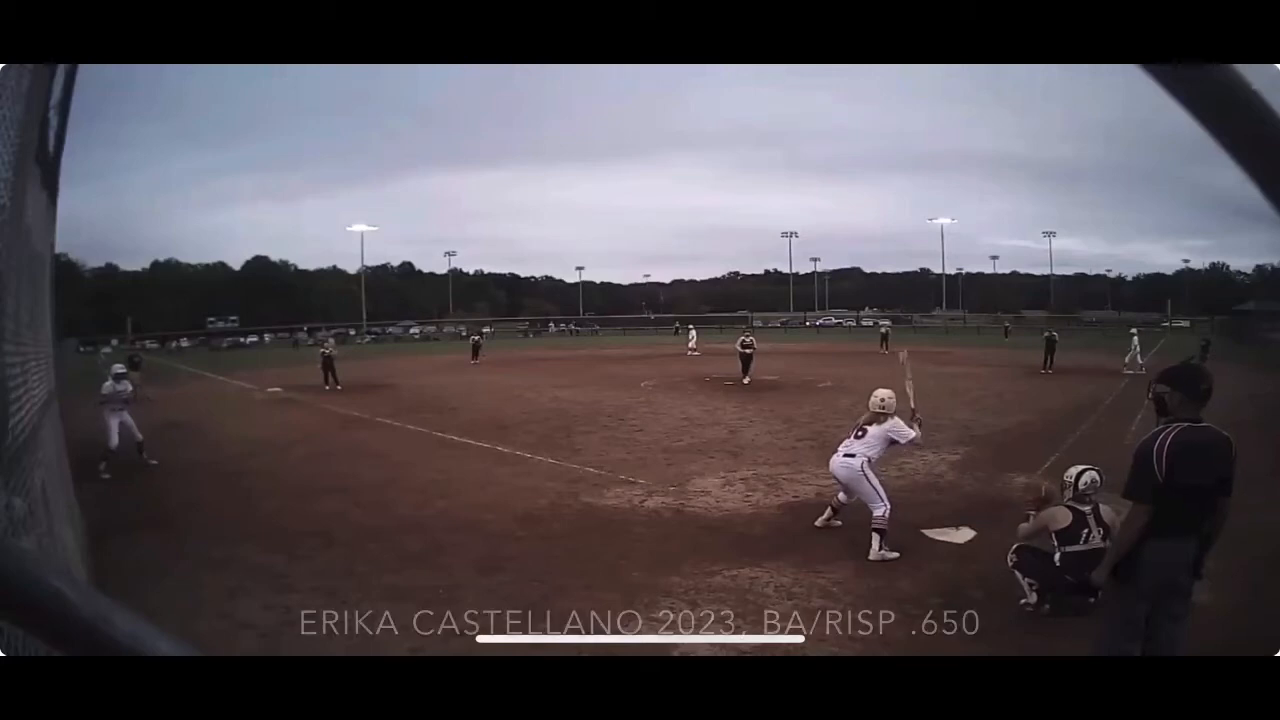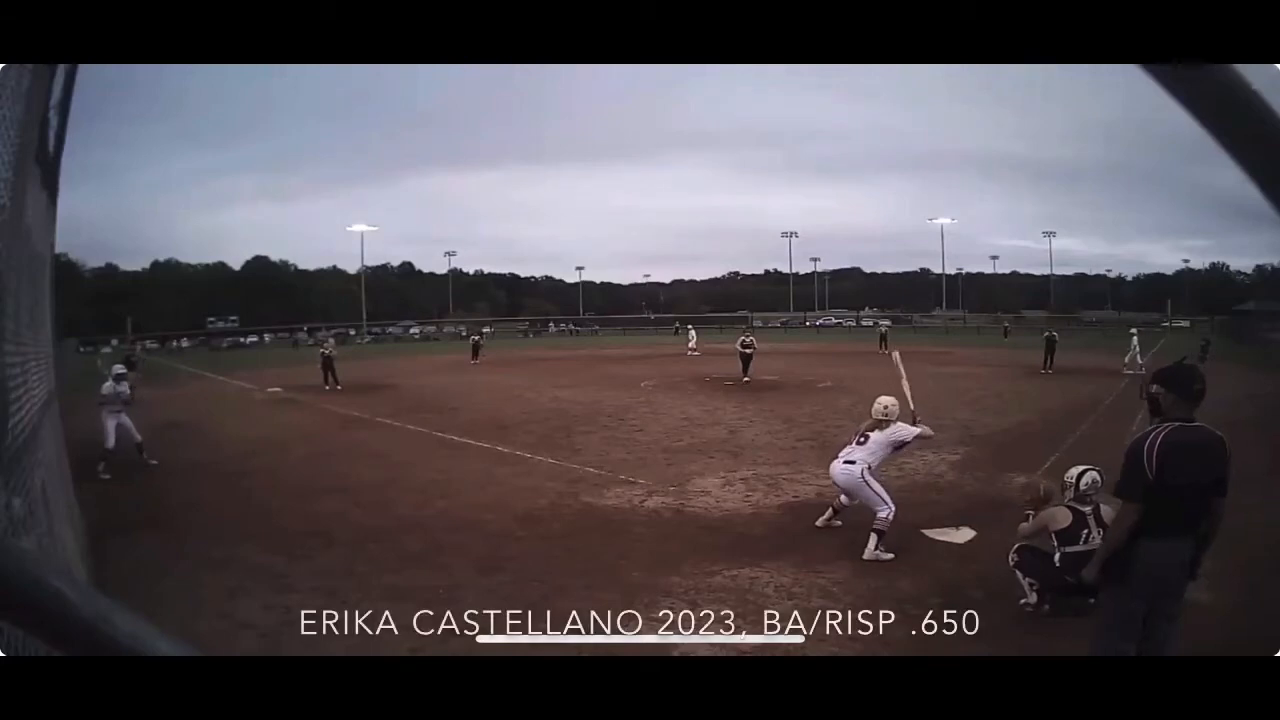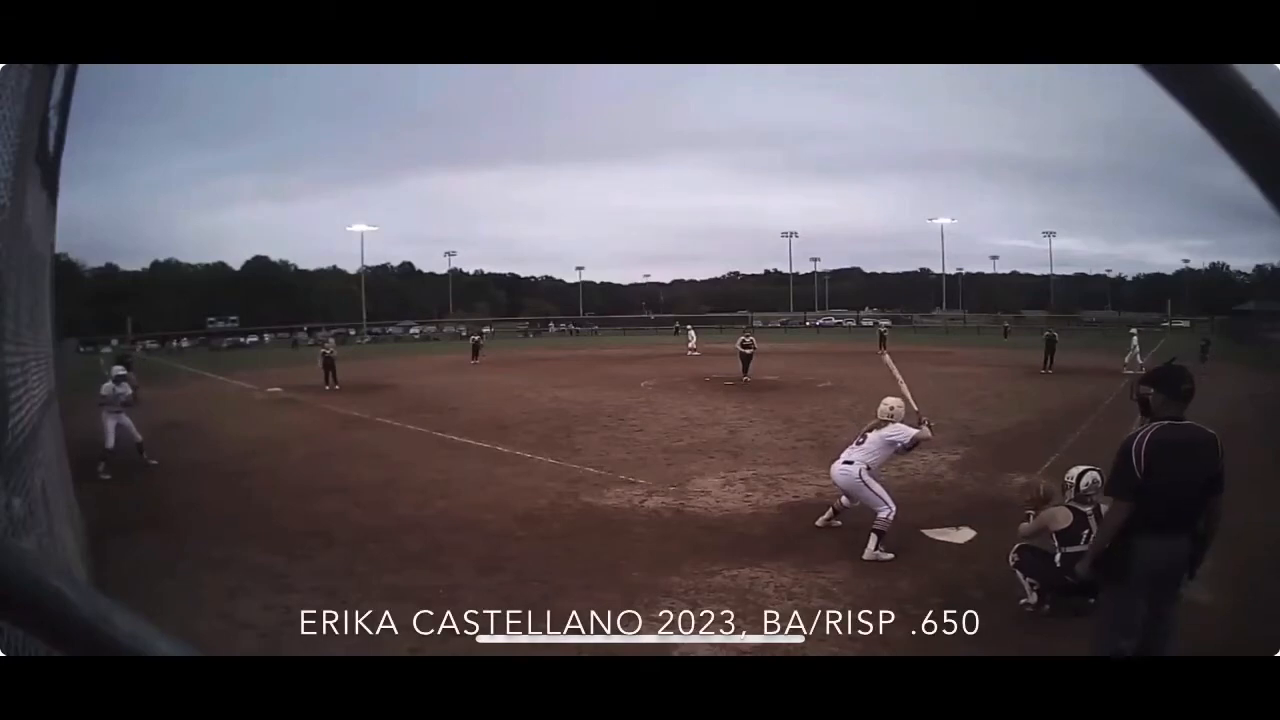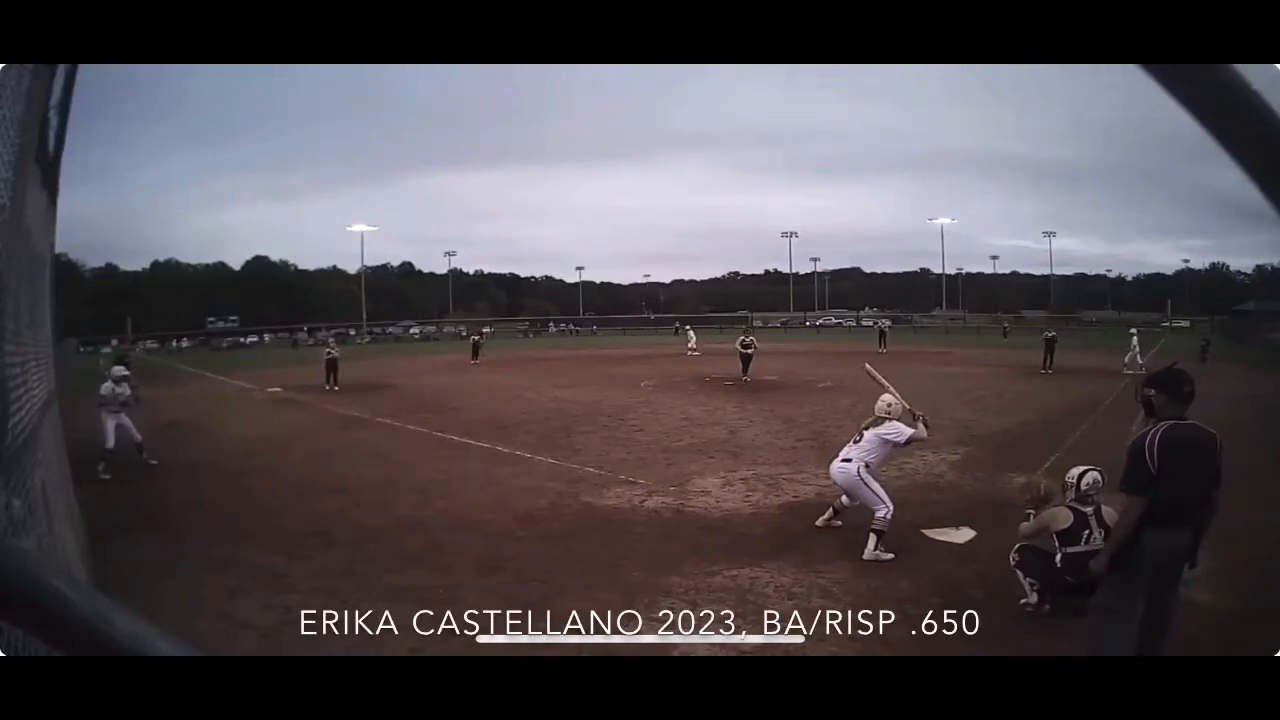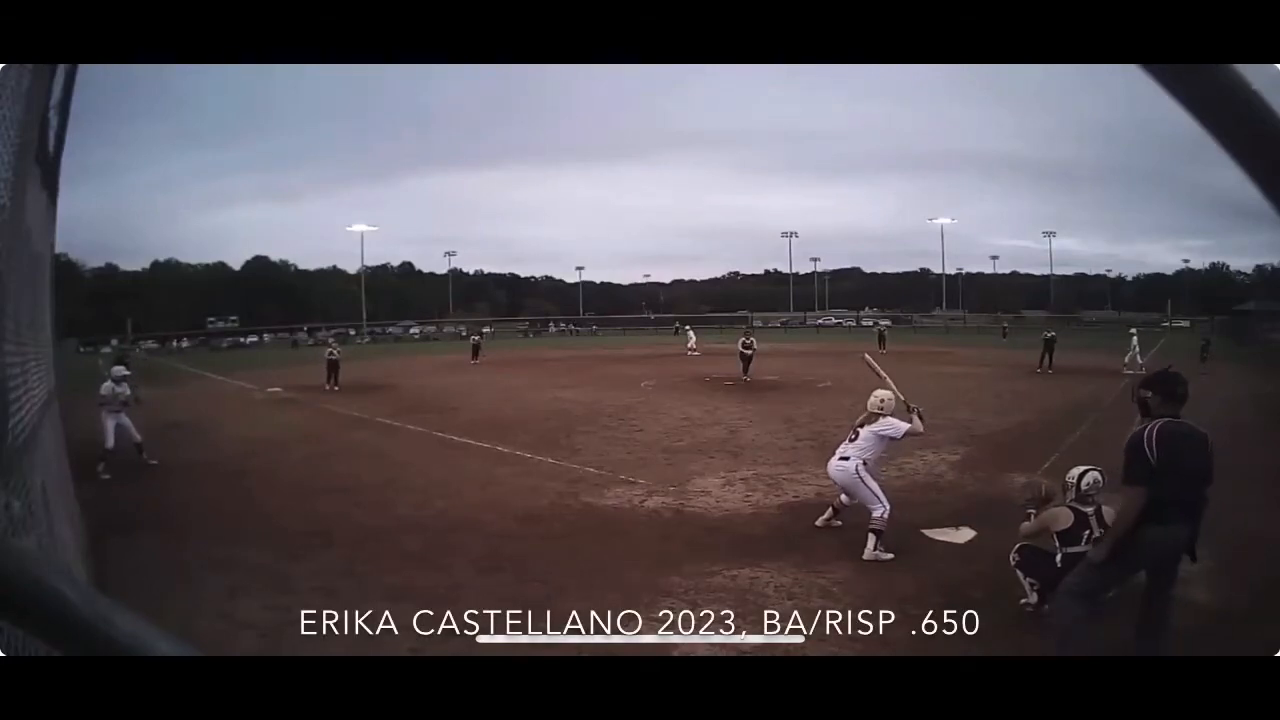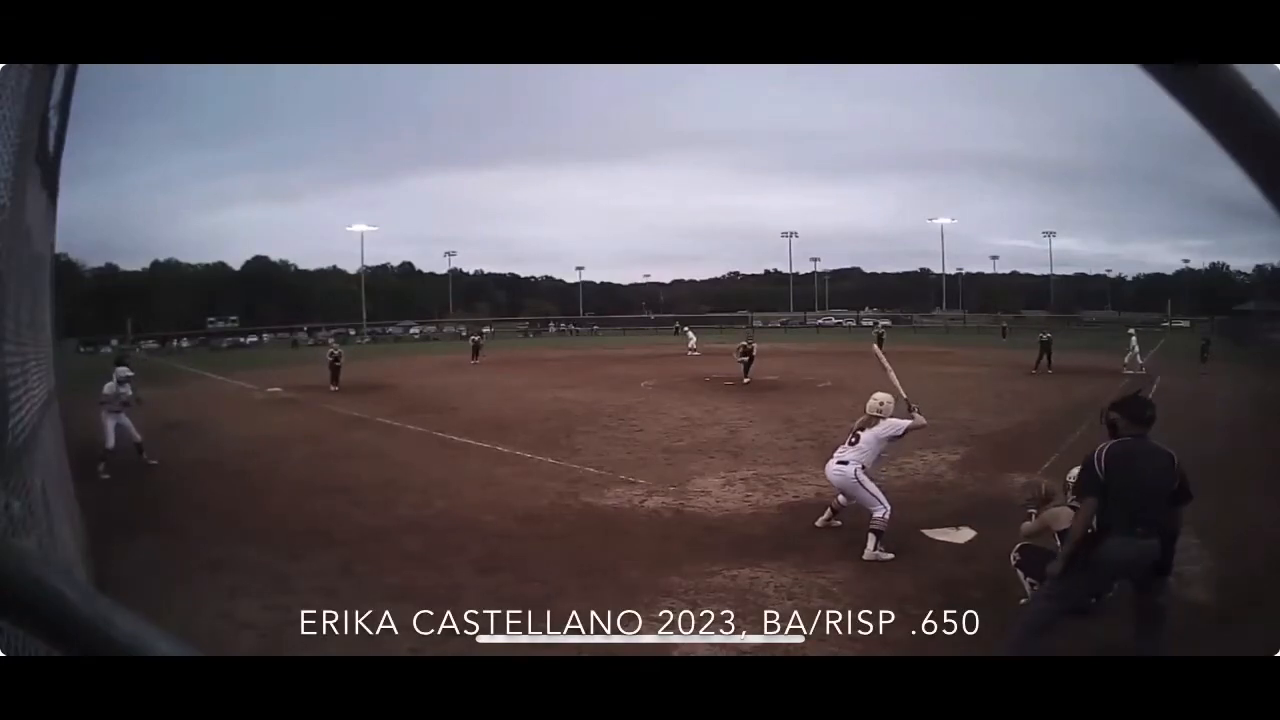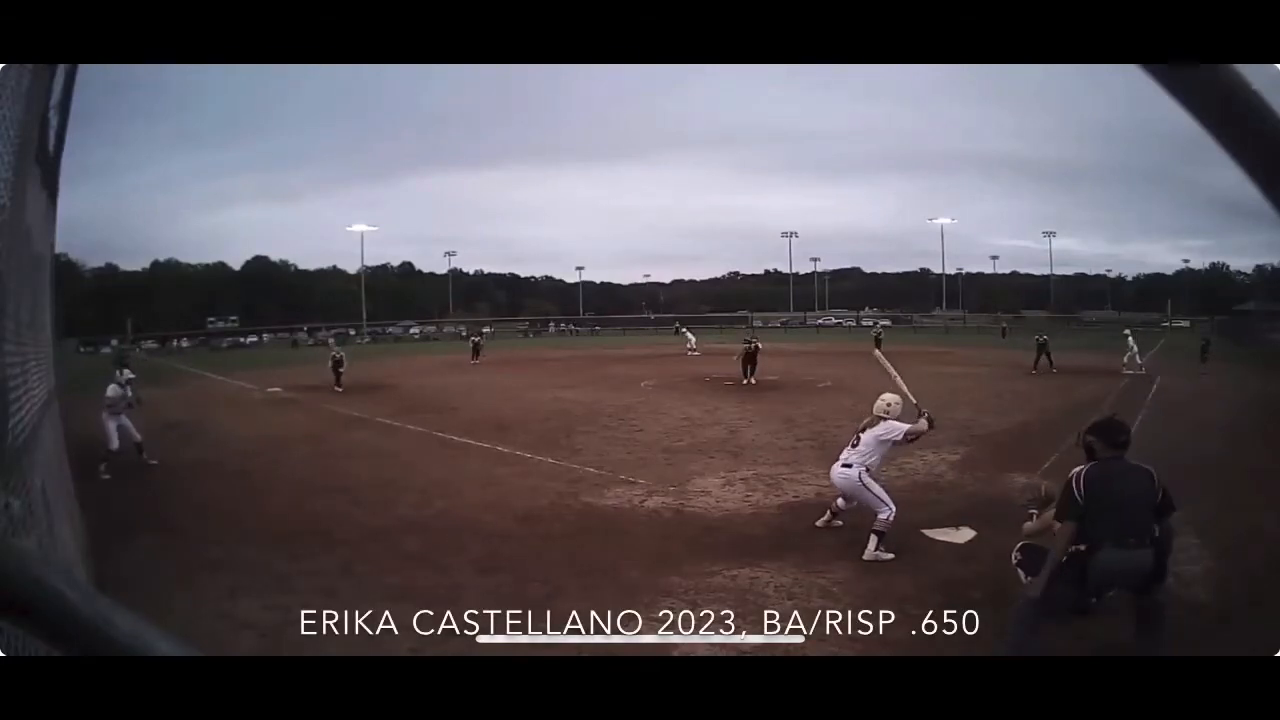
dt=0.3s
person 1, frame 1
left shoulder: (1158, 444)
right shoulder: (1223, 444)
left elbow: (1140, 517)
right elbow: (1220, 511)
left wrist: (1106, 565)
right wrist: (1200, 553)
left hip: (1145, 555)
right hip: (1185, 554)
left knee: (1121, 636)
right knee: (1167, 636)
person 1, frame 2
left shoulder: (1149, 444)
right shoulder: (1217, 444)
left elbow: (1129, 515)
right elbow: (1216, 511)
left wrist: (1097, 563)
right wrist: (1197, 553)
left hip: (1139, 553)
right hip: (1182, 553)
left knee: (1117, 635)
right knee: (1160, 634)
person 1, frame 3
left shoulder: (1140, 443)
right shoulder: (1210, 442)
left elbow: (1119, 513)
right elbow: (1214, 508)
left wrist: (1089, 558)
right wrist: (1199, 552)
left hip: (1137, 549)
right hip: (1181, 548)
left knee: (1118, 631)
right knee: (1160, 620)
person 1, frame 4
left shoulder: (1149, 441)
right shoulder: (1210, 440)
left elbow: (1135, 508)
right elbow: (1212, 501)
left wrist: (1105, 555)
right wrist: (1194, 540)
left hip: (1144, 541)
right hip: (1181, 541)
left knee: (1113, 616)
right knee: (1159, 611)
person 1, frame 5
left shoulder: (1146, 436)
right shoulder: (1201, 440)
left elbow: (1135, 502)
right elbow: (1202, 497)
left wrist: (1105, 545)
left hip: (1143, 534)
right hip: (1179, 534)
left knee: (1074, 593)
right knee: (1158, 603)
left ankle: (1067, 650)
person 1, frame 6
left shoulder: (1104, 454)
right shoulder: (1169, 460)
left elbow: (1086, 512)
right elbow: (1175, 516)
left wrist: (1062, 558)
right wrist: (1165, 550)
left hip: (1109, 546)
right hip: (1152, 548)
left knee: (1052, 599)
right knee: (1151, 604)
left ankle: (1019, 648)
person 1, frame 7
left shoulder: (1083, 477)
right shoulder: (1148, 476)
left elbow: (1066, 533)
right elbow: (1166, 528)
left wrist: (1041, 580)
right wrist: (1159, 564)
left hip: (1101, 561)
right hip: (1145, 562)
left knee: (1036, 597)
right knee: (1149, 598)
left ankle: (1017, 651)
